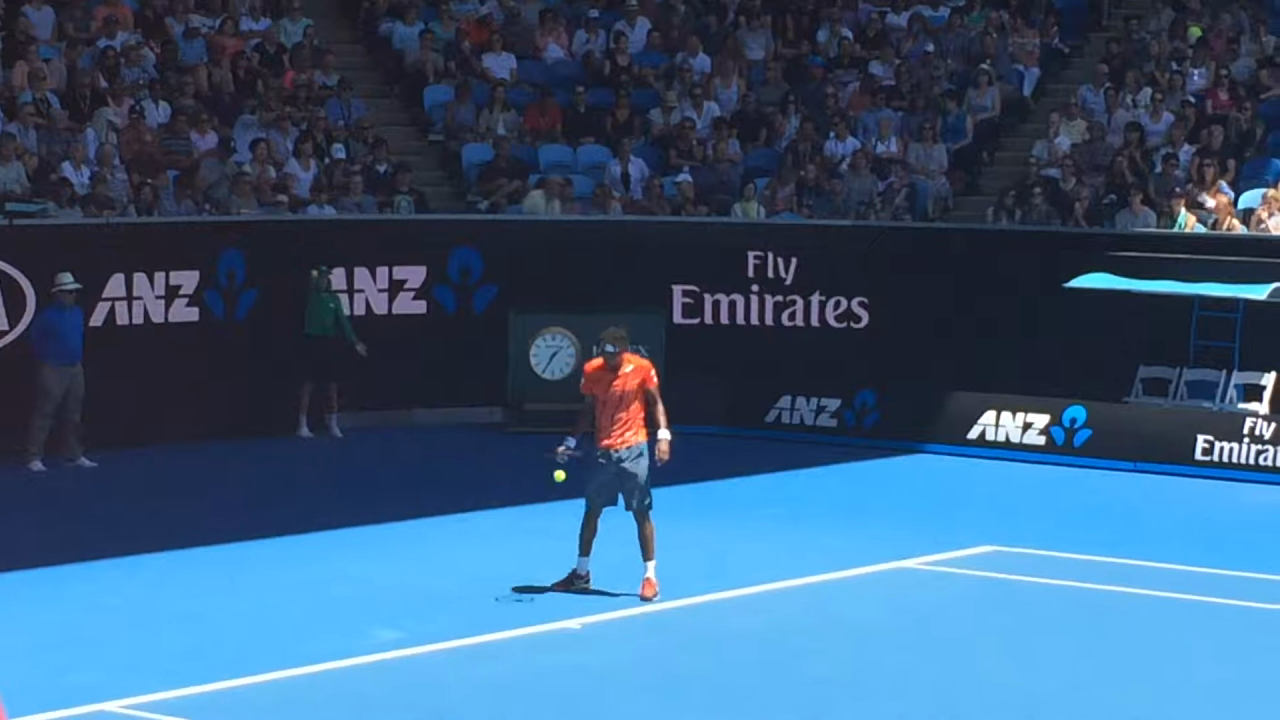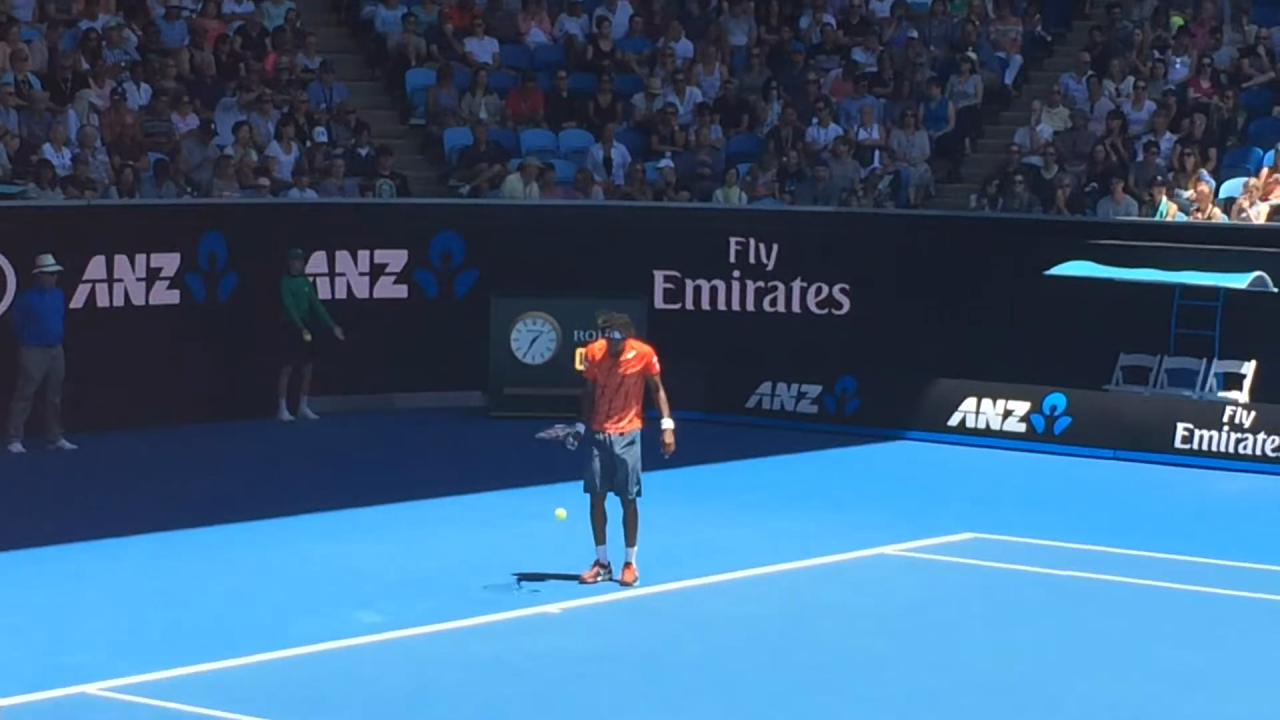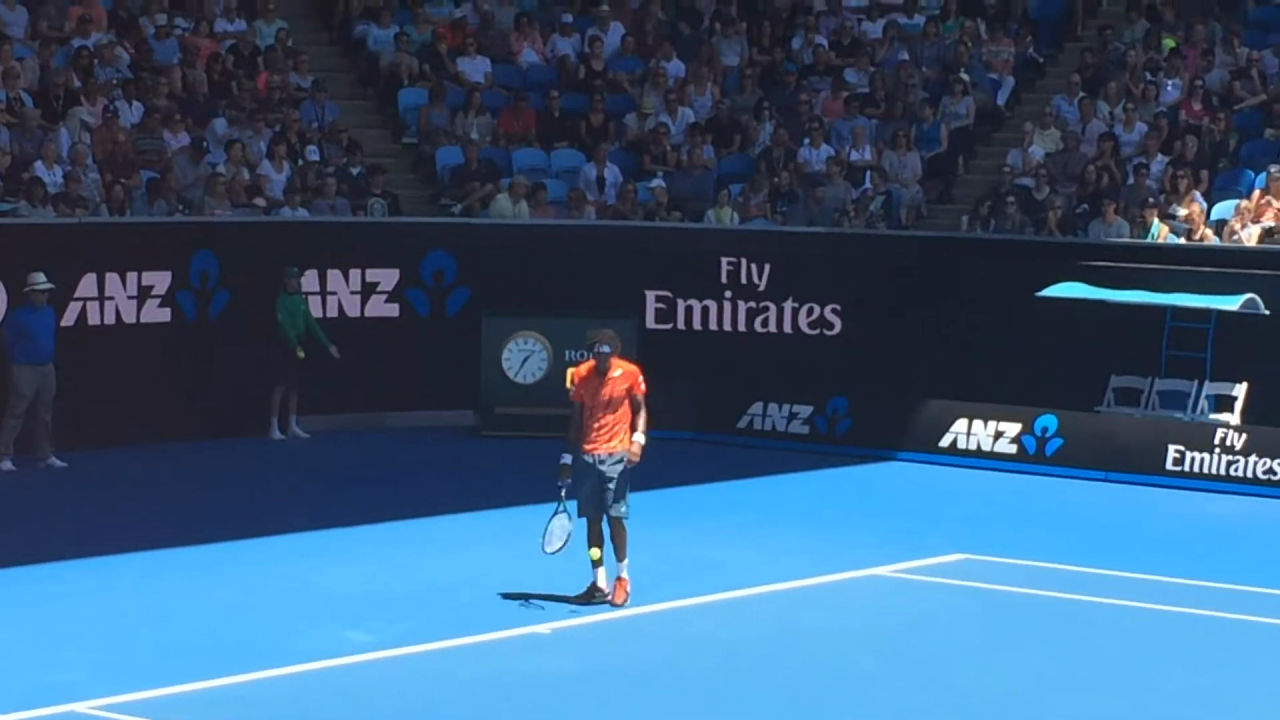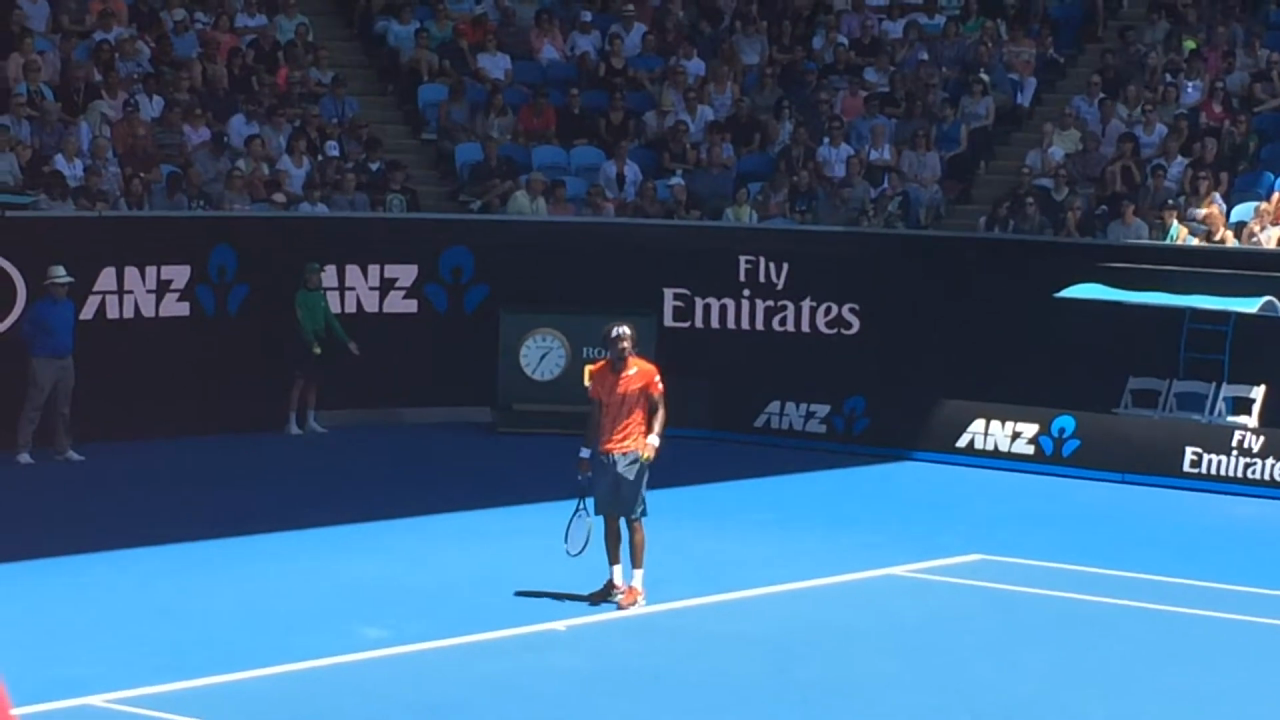
dt=0.4s
person 1, frame 1
left shoulder: (642, 368)
right shoulder: (591, 370)
left elbow: (656, 402)
right elbow: (588, 410)
left wrist: (663, 435)
right wrist: (570, 442)
left hip: (634, 449)
right hip: (604, 450)
left knee: (641, 514)
right knee: (592, 510)
left ankle: (650, 577)
right ankle: (581, 573)
person 1, frame 2
left shoulder: (645, 354)
right shoulder: (593, 352)
left elbow: (657, 390)
right elbow: (590, 392)
left wrist: (667, 425)
right wrist: (580, 426)
left hip: (627, 435)
right hip: (599, 434)
left knee: (628, 499)
right knee: (596, 497)
left ankle: (630, 562)
right ankle: (603, 561)
person 1, frame 3
left shoulder: (631, 373)
right shoulder: (579, 375)
left elbow: (640, 409)
right elbow: (576, 419)
left wrist: (639, 439)
right wrist: (567, 459)
left hip: (617, 455)
right hip: (587, 456)
left knee: (615, 517)
right knee: (592, 519)
left ankle: (622, 576)
right ankle: (600, 584)
person 1, frame 4
left shoulder: (647, 372)
right shoulder: (597, 373)
left elbow: (659, 409)
right elbow: (595, 415)
left wrist: (653, 440)
right wrist: (585, 453)
left hip: (632, 455)
right hip: (603, 454)
left knee: (633, 519)
right knee: (609, 518)
left ankle: (636, 587)
right ankle: (615, 582)
person 2, frame 1
left shoulder: (78, 313)
right shoulder: (46, 315)
right elbow: (36, 340)
right wrist: (47, 359)
left hip: (75, 369)
right hip: (53, 370)
left knee: (73, 415)
right knee: (44, 414)
left ankle: (75, 455)
right ankle: (34, 457)
person 2, frame 2
left shoulder: (59, 295)
right shoulder: (27, 297)
right elbow: (17, 322)
right wrist: (28, 340)
left hip: (56, 351)
right hip: (33, 352)
left knee: (54, 397)
right knee: (24, 396)
left ankle: (55, 438)
right ankle: (14, 440)
person 2, frame 3
left shoulder: (50, 313)
right shoulder: (19, 315)
right wrist: (20, 358)
left hip: (47, 369)
right hip: (24, 370)
left knee: (45, 415)
left ankle: (45, 456)
person 2, frame 4
left shoulder: (70, 306)
right shoulder: (38, 308)
right elbow: (27, 332)
right wrist: (38, 351)
left hip: (66, 362)
right hip: (43, 363)
left knee: (64, 408)
right knee: (34, 407)
left ankle: (63, 449)
right ankle: (23, 450)
person 3, frame 1
left shoulder: (334, 299)
right shoulder: (312, 296)
left elbow: (343, 322)
right elbow: (310, 291)
left wrist: (355, 342)
right wrist: (313, 281)
left hip: (331, 343)
right hip: (313, 342)
left knee: (332, 385)
right knee: (308, 385)
left ankle: (333, 426)
right ankle: (303, 426)
person 3, frame 2
left shoulder: (306, 282)
right shoulder: (285, 283)
left elbow: (316, 306)
right elbow: (290, 308)
left wrist: (332, 326)
right wrist: (301, 328)
left hip: (306, 328)
right hip: (291, 329)
left knee: (307, 368)
right knee: (287, 369)
left ankle: (303, 407)
right ankle: (282, 409)
person 3, frame 3
left shoulder: (301, 300)
right shoulder: (282, 300)
left elbow: (312, 325)
right elbow: (285, 326)
left wrist: (327, 344)
right wrist: (295, 346)
left hip: (300, 348)
right hip: (286, 348)
left knee: (294, 387)
right knee: (281, 386)
left ankle: (292, 427)
right ankle: (274, 428)
person 3, frame 4
left shoulder: (321, 296)
right shoulder: (301, 296)
left elbow: (331, 321)
right elbow: (304, 323)
left wrist: (347, 341)
right wrist: (312, 343)
left hip: (320, 343)
right hip: (306, 344)
left knee: (313, 382)
right knee: (300, 382)
left ankle: (310, 422)
right ankle: (292, 423)
